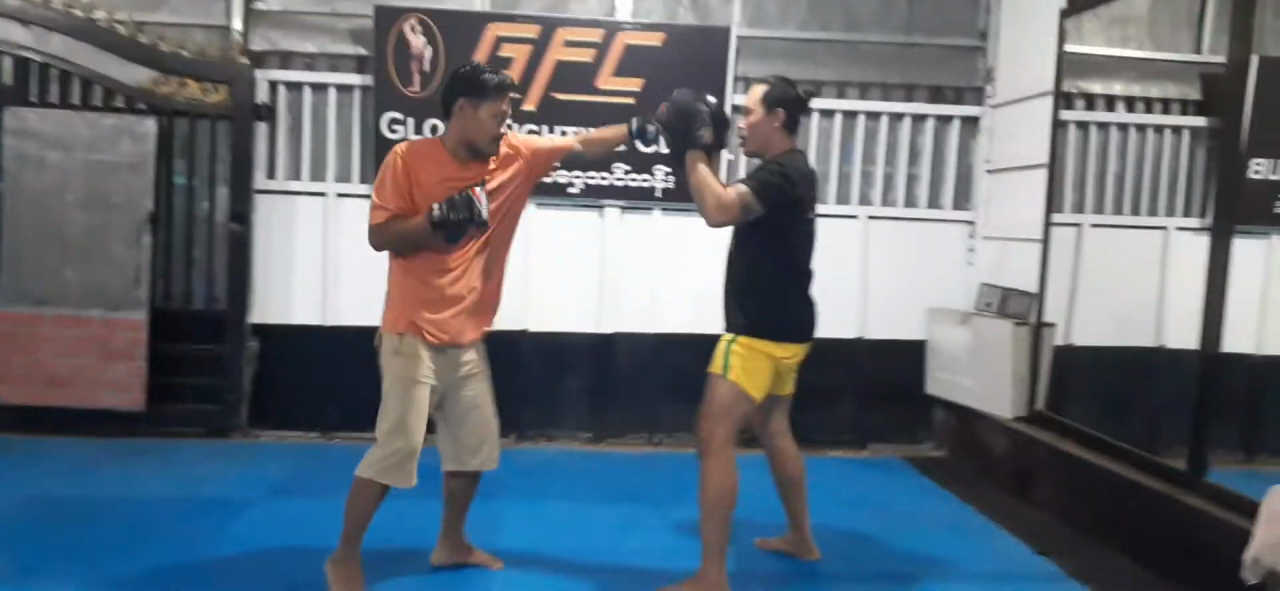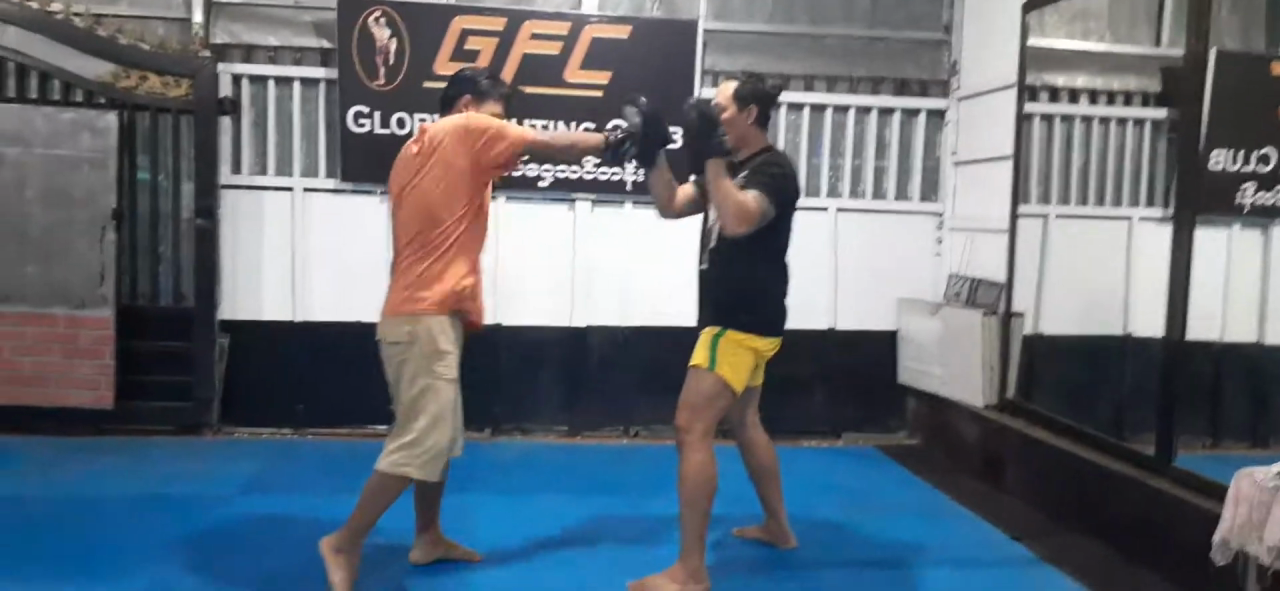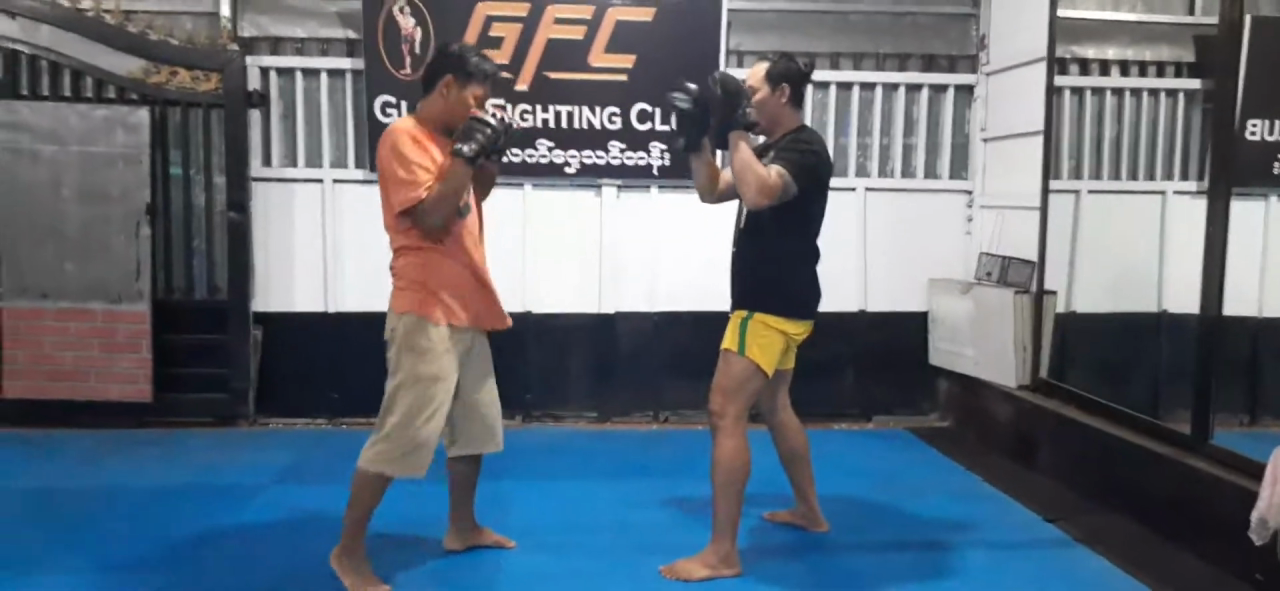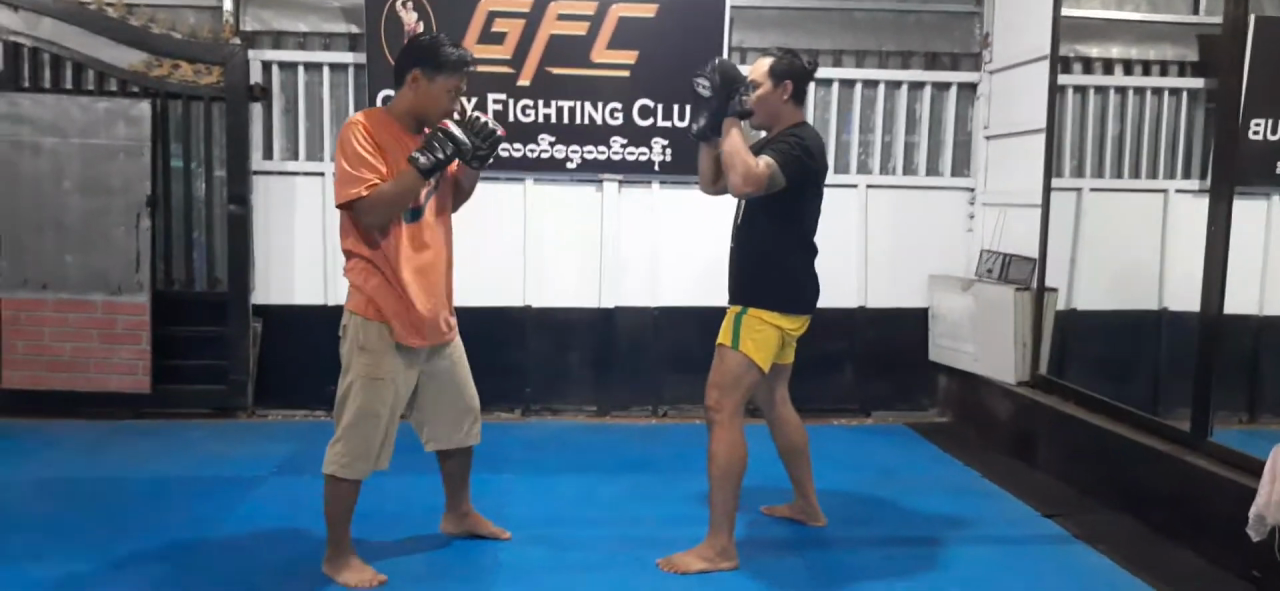
dt=0.4s
person 1, frame 1
left shoulder: (517, 153)
right shoulder: (407, 158)
left elbow: (579, 144)
right elbow: (381, 236)
left wrist: (637, 128)
right wrist: (443, 217)
left hip: (466, 335)
right hip: (412, 332)
left knee: (475, 442)
right knee: (396, 447)
left ankle: (451, 543)
person 1, frame 2
left shoulder: (417, 151)
right shoulder: (463, 131)
right elbow: (547, 143)
left wrist: (480, 190)
right wrist: (610, 140)
left hip: (424, 313)
right hip: (425, 316)
left knee: (439, 433)
right knee: (419, 439)
left ankle: (427, 536)
right ankle: (345, 542)
person 1, frame 3
left shoulder: (450, 138)
right shoulder: (404, 137)
left elbow: (473, 198)
right elbow: (431, 218)
left wrist: (487, 154)
right wrist: (467, 153)
left hip: (466, 312)
right hip: (426, 316)
left knee: (477, 425)
right knee: (406, 433)
left ankle: (462, 526)
person 1, frame 4
left shoulder: (434, 131)
right shoulder: (363, 130)
left elbow: (450, 200)
right elbow: (371, 213)
left wrist: (472, 157)
right wrist: (426, 160)
left hip: (434, 314)
right hip: (378, 318)
left knee: (459, 416)
right knee: (358, 437)
left ankle: (459, 512)
person 2, frame 1
left shoulder: (784, 173)
right shoulder: (779, 172)
left elbow: (717, 210)
right elbow: (719, 208)
left wrist: (692, 148)
right wrist: (704, 149)
left hip: (764, 330)
right hip: (777, 327)
left knee: (714, 438)
right knee: (773, 431)
right ankle: (800, 539)
person 2, frame 2
left shoulder: (773, 170)
right shoulder: (732, 167)
left elbow: (738, 221)
right elbow: (672, 205)
left wrist: (711, 156)
right wrist: (652, 154)
left hip: (743, 322)
right hip: (736, 319)
left knee: (692, 429)
right knee: (744, 422)
right ankle: (778, 527)
person 2, frame 3
left shoulder: (804, 149)
right shoulder: (772, 148)
left elbow: (758, 194)
right elbow: (713, 192)
left wrist: (736, 129)
right wrist: (698, 138)
left hip: (773, 305)
right hip: (773, 301)
left knee: (725, 413)
right knee: (774, 405)
left ankle: (722, 553)
right ankle: (809, 511)
person 2, frame 4
left shoulder: (800, 144)
right shoulder: (775, 143)
left elbow: (743, 182)
right elbow: (714, 183)
left wrist: (730, 117)
right wrist: (708, 126)
left hip: (769, 300)
right hip: (777, 296)
left knee: (721, 408)
right knee: (772, 400)
left ankle: (719, 546)
right ankle: (807, 505)
